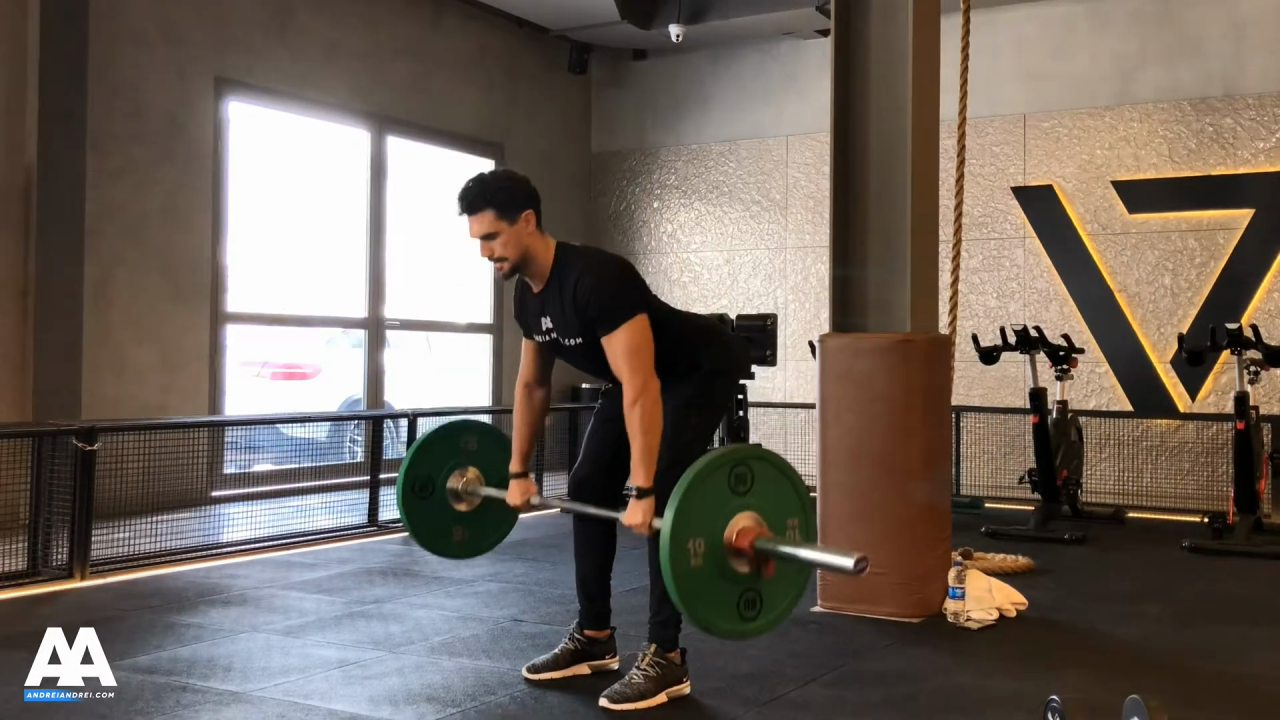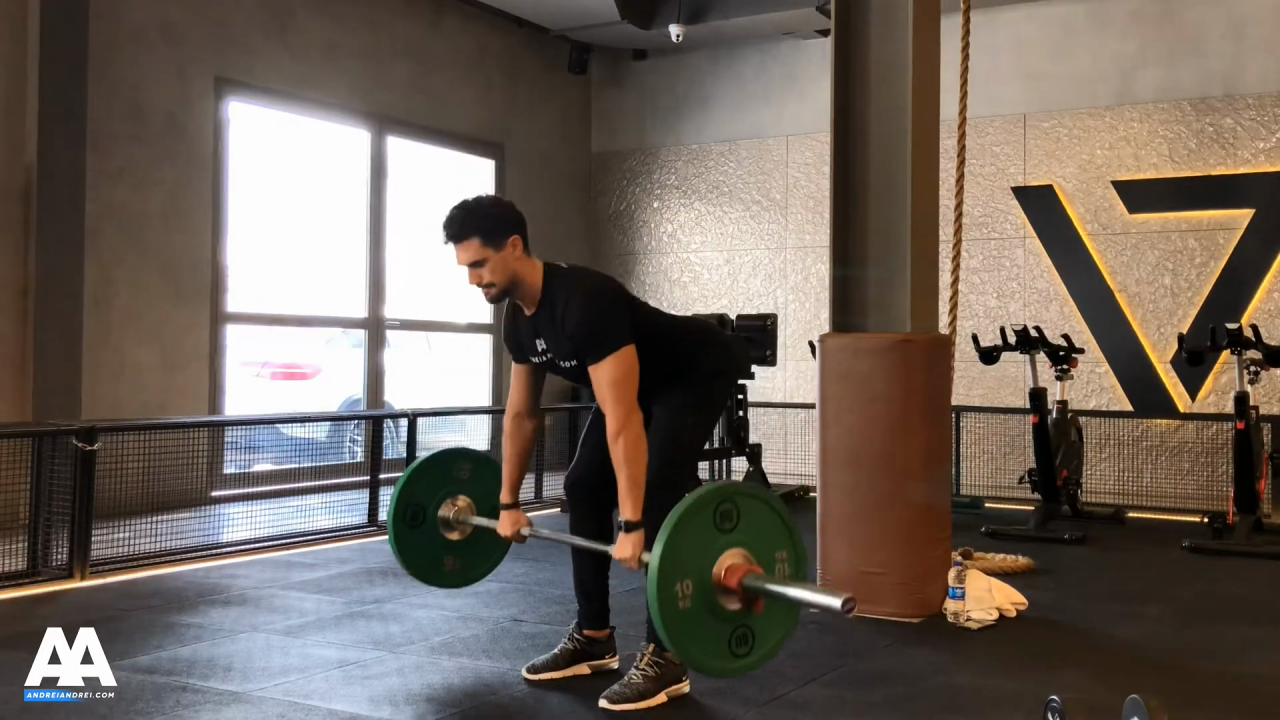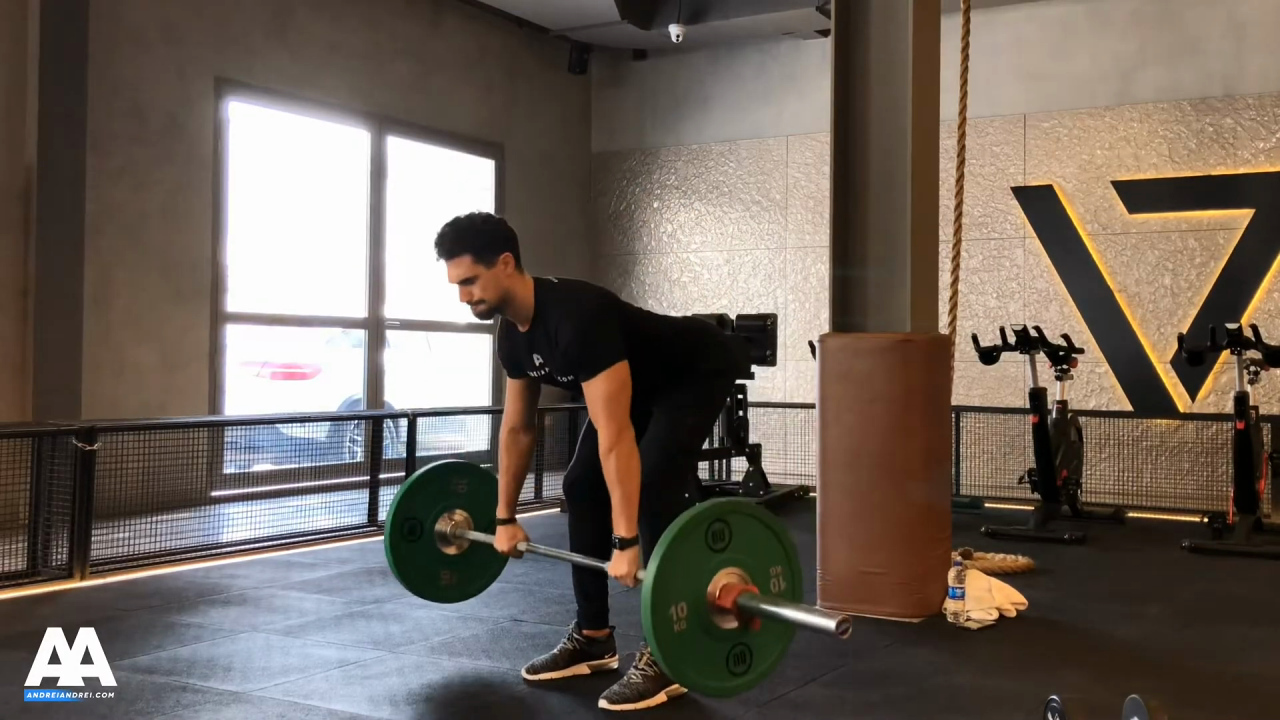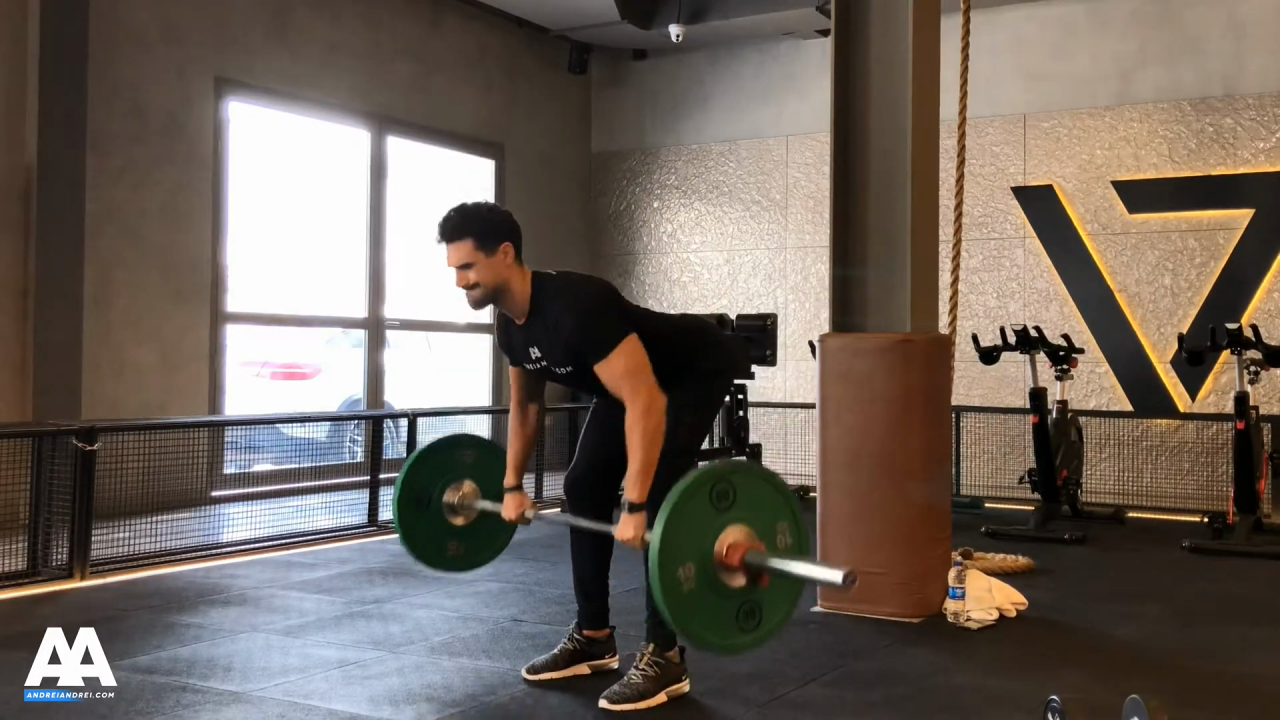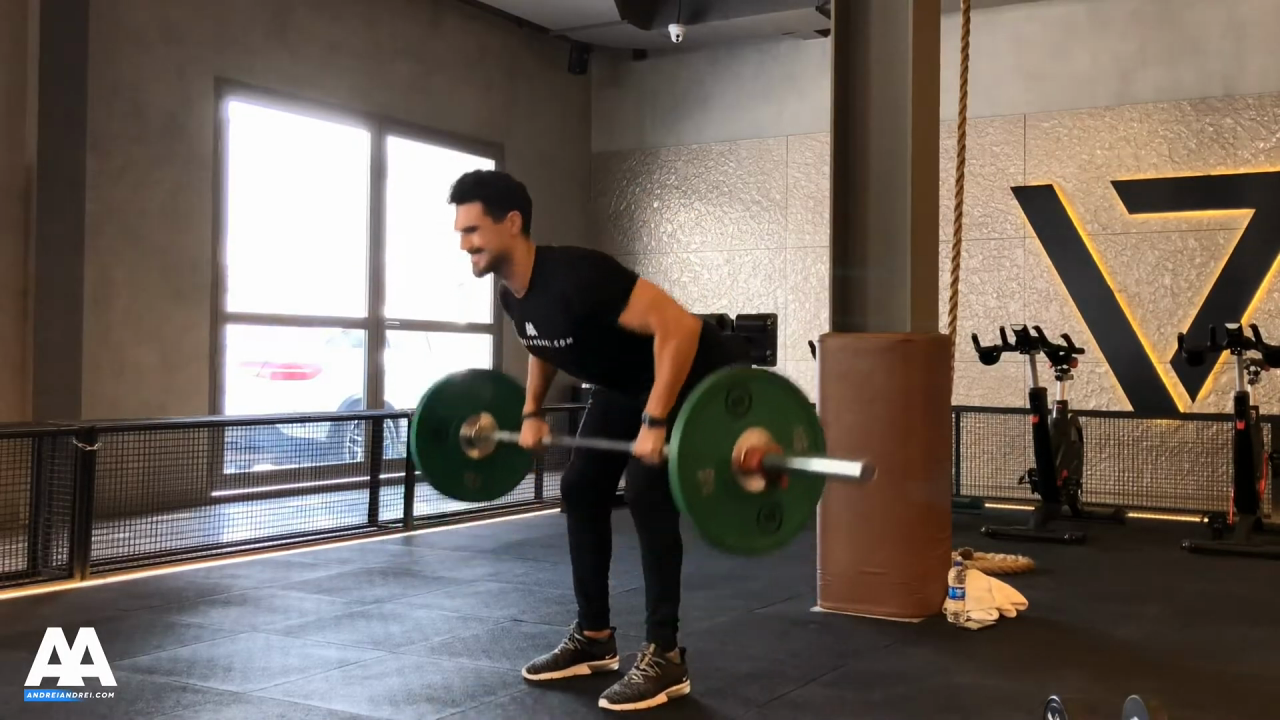
dt=0.2s
person 1, frame 1
left shoulder: (596, 279)
right shoulder: (527, 297)
left elbow: (641, 388)
right elbow: (532, 385)
left wrist: (642, 493)
right wrist: (519, 471)
left hip: (699, 371)
right hip: (633, 377)
left knee: (661, 495)
right knee: (587, 489)
left ankle: (665, 657)
right ankle: (594, 637)
person 1, frame 2
left shoulder: (585, 302)
right shoulder: (518, 320)
left elbow: (623, 421)
right elbow: (521, 414)
left wrist: (631, 527)
right wrist: (508, 503)
left hip: (698, 372)
right hip: (643, 377)
left knee: (657, 492)
right knee: (583, 487)
left ankle: (664, 657)
right ankle: (593, 635)
person 1, frame 3
left shoulder: (578, 317)
right shoulder: (512, 335)
left elbow: (616, 439)
right elbow: (516, 430)
left wrist: (627, 546)
right wrist: (505, 518)
left hip: (697, 372)
right hip: (640, 379)
left knee: (655, 493)
right knee: (581, 487)
left ankle: (664, 658)
right ankle: (592, 636)
person 1, frame 4
left shoulder: (576, 307)
right shoulder: (510, 324)
left elbow: (646, 402)
right elbow: (525, 403)
left wrist: (636, 510)
right wrist: (514, 485)
left hip: (694, 369)
right hip: (630, 379)
left knee: (652, 500)
right knee: (582, 490)
left ankle: (664, 658)
right ankle: (592, 636)
person 1, frame 5
left shoulder: (577, 278)
right shoulder: (511, 293)
left elbow: (678, 328)
left wrist: (656, 428)
right wrist: (532, 414)
left hip: (686, 375)
right hip: (619, 382)
left knee: (648, 493)
right knee: (580, 488)
left ankle: (664, 657)
right ankle: (592, 637)
